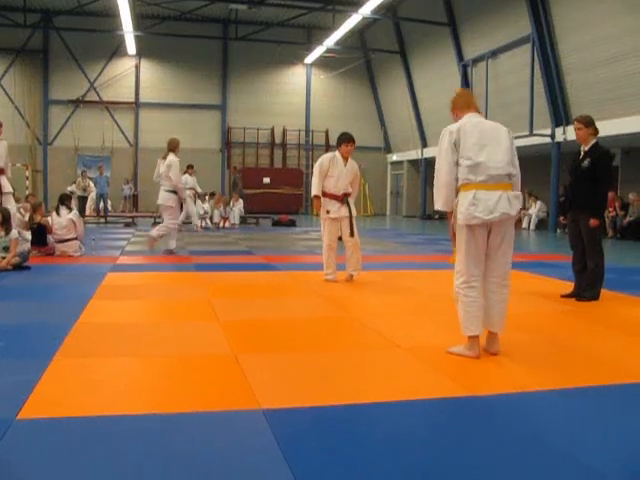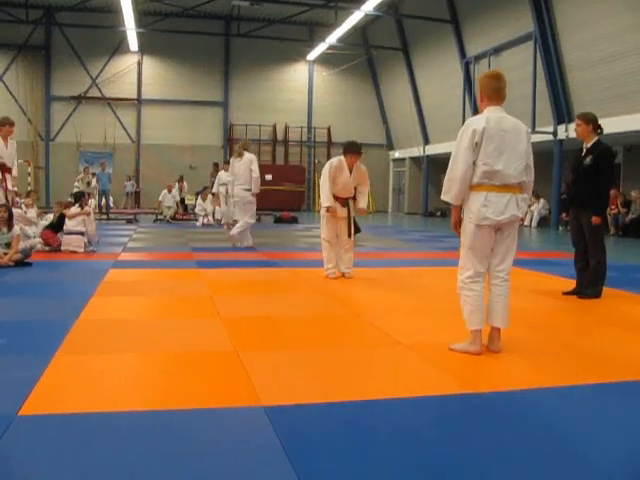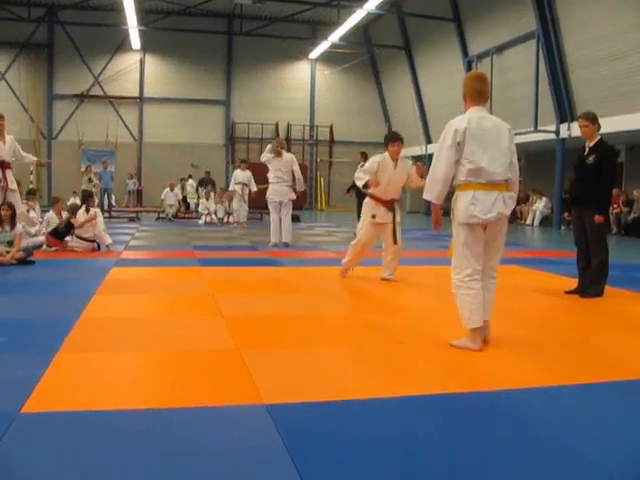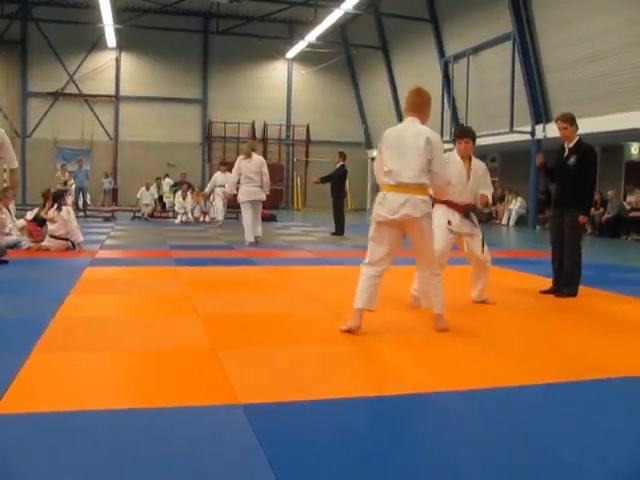
dt=1s
person 1, frame 1
left shoulder: (453, 131)
right shoulder: (502, 130)
left elbow: (445, 175)
right elbow: (515, 172)
left wrist: (451, 214)
left hip: (473, 201)
right hip: (505, 200)
left knee: (469, 277)
right knee: (499, 276)
left ankle: (472, 343)
right ankle: (493, 339)
person 1, frame 2
left shoulder: (475, 125)
right shoulder: (521, 129)
left elbow: (460, 170)
right elbow: (528, 172)
left wrist: (455, 207)
right wrist: (520, 206)
left hip: (482, 203)
right hip: (510, 203)
left knee: (472, 273)
right knee: (501, 273)
left ankle: (475, 339)
right ankle: (495, 337)
person 1, frame 3
left shoulder: (458, 125)
right shoulder: (504, 128)
left elbow: (443, 168)
right elbow: (514, 170)
left wrist: (436, 204)
right wrist: (508, 202)
left hip: (471, 200)
right hip: (499, 200)
left knee: (467, 271)
right knee: (489, 269)
left ankle: (474, 336)
right ankle: (484, 326)
person 1, frame 4
left shoulder: (480, 167)
right shoulder: (445, 160)
left elbow: (485, 188)
left wrist: (485, 198)
left hip: (467, 217)
right hip: (445, 213)
left knee: (482, 258)
right knee: (436, 252)
left ankle: (478, 295)
right ankle: (416, 294)
person 2, frame 1
left shoulder: (602, 153)
right shoulder: (579, 155)
left elbow: (604, 187)
left wrist: (597, 214)
right wrist: (566, 210)
left hip: (590, 212)
right hip: (575, 211)
left knee: (592, 252)
right knee: (577, 251)
left ankle: (592, 291)
right ankle: (579, 288)
person 2, frame 2
left shoulder: (604, 151)
right shoulder: (581, 152)
left elbow: (606, 185)
left wrist: (599, 212)
right wrist: (568, 208)
left hip: (592, 210)
right hip: (577, 209)
left knee: (595, 250)
right knee: (580, 249)
left ankle: (593, 288)
right ankle: (581, 285)
person 2, frame 3
left shoulder: (606, 150)
right shoulder: (583, 151)
left elbow: (608, 183)
left wrist: (602, 211)
right wrist: (571, 207)
left hip: (594, 209)
right hip: (579, 208)
left knee: (597, 249)
right knee: (582, 248)
left ankle: (595, 287)
right ankle: (583, 284)
person 2, frame 4
left shoulder: (586, 151)
right shoulder: (561, 151)
left elbow: (590, 183)
left wrist: (585, 211)
right wrist: (543, 165)
left hip: (575, 207)
right hip: (559, 205)
left knee: (571, 247)
right knee: (557, 246)
left ankle: (569, 287)
right ankle: (558, 284)
person 3, frame 1
left shoulder: (354, 166)
right shoulder: (327, 159)
right elbow: (317, 177)
right wrist: (316, 197)
left hip: (346, 205)
right hip: (329, 204)
left knee: (352, 239)
right knee: (329, 241)
left ankle: (352, 271)
right ankle: (330, 274)
person 3, frame 2
left shoulder: (361, 169)
right shoulder: (333, 164)
left elbow: (363, 188)
right elbow: (325, 185)
left wrist: (362, 205)
right wrist: (329, 205)
left hip: (347, 205)
right hip: (331, 203)
left knee: (347, 238)
right knee: (328, 237)
left ankle: (346, 269)
right ankle: (330, 270)
person 3, frame 3
left shoulder: (406, 164)
right shoulder: (377, 160)
left elbow: (414, 183)
right elbow: (359, 175)
left wrist: (420, 175)
right wrist: (368, 182)
left hip: (392, 208)
right hip: (374, 206)
left knee: (393, 244)
right knee: (362, 240)
left ankle: (388, 273)
right ankle: (346, 265)
person 3, frame 4
left shoulder: (388, 134)
right shoulder: (431, 137)
left elbow: (379, 174)
right elbow: (440, 179)
right wrist: (435, 191)
left hip: (388, 201)
right hip: (417, 203)
left knee: (374, 263)
right knee: (427, 265)
left ankle: (356, 319)
right ankle: (438, 318)
